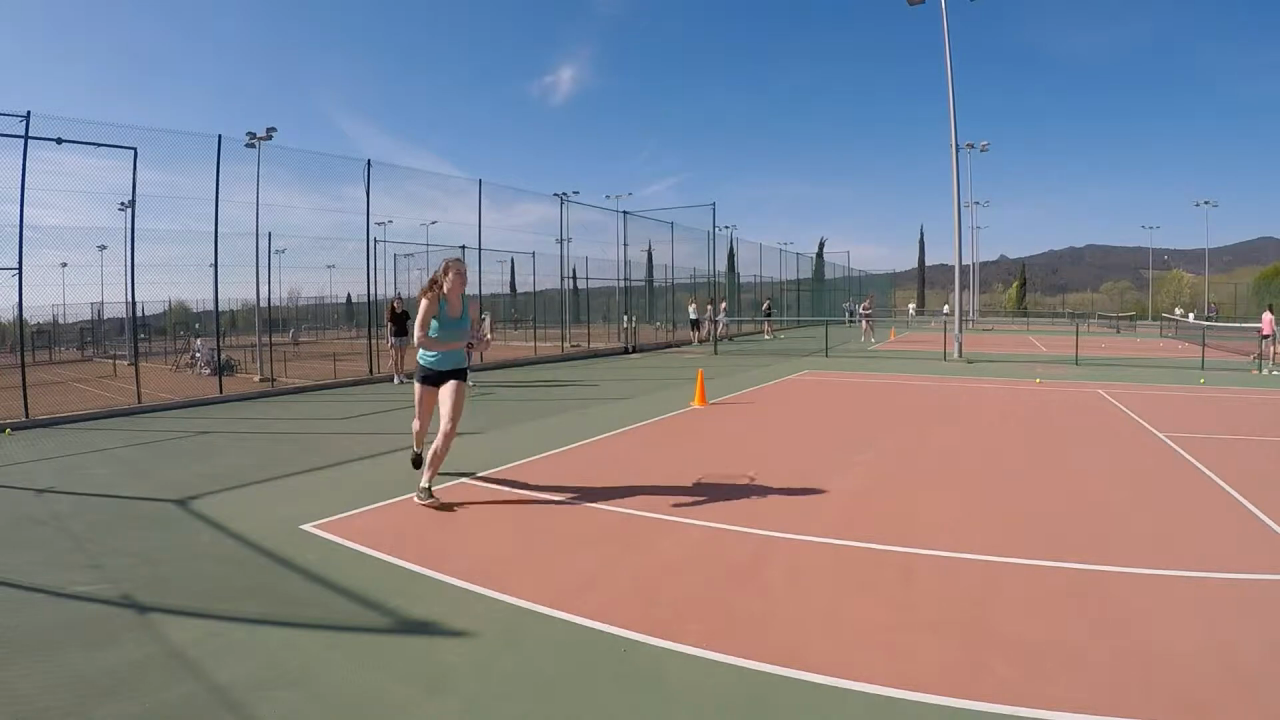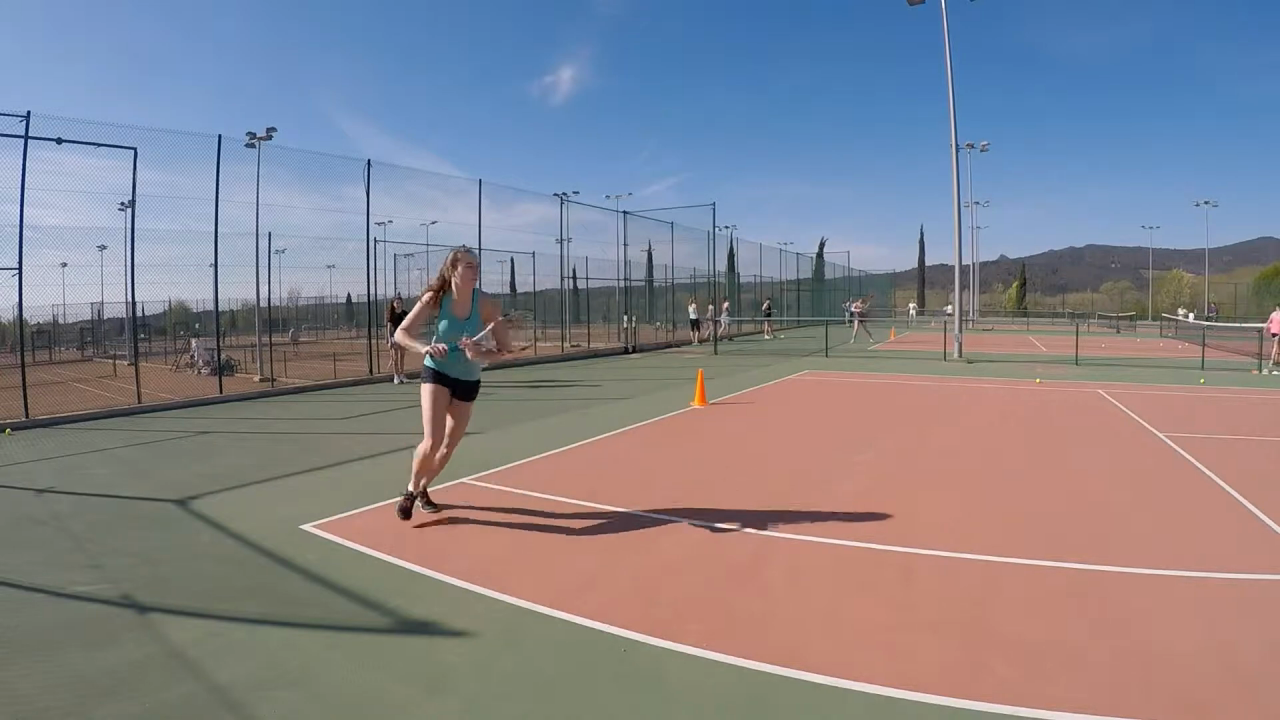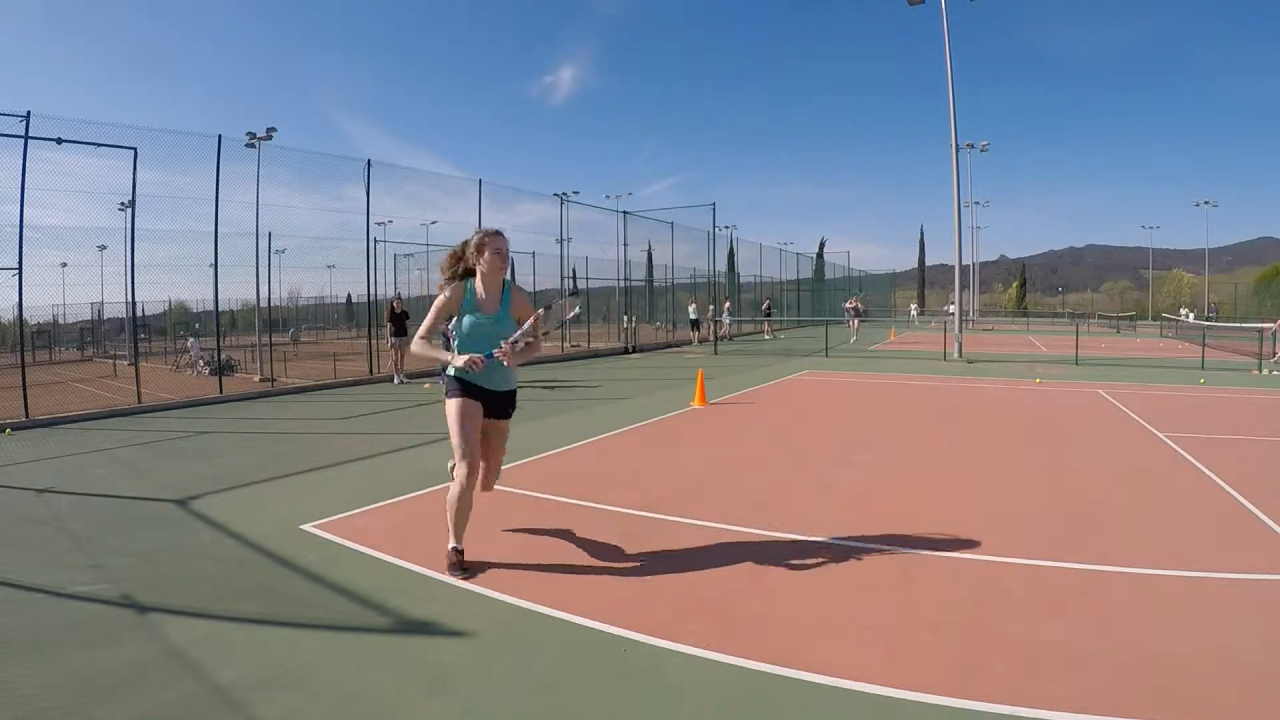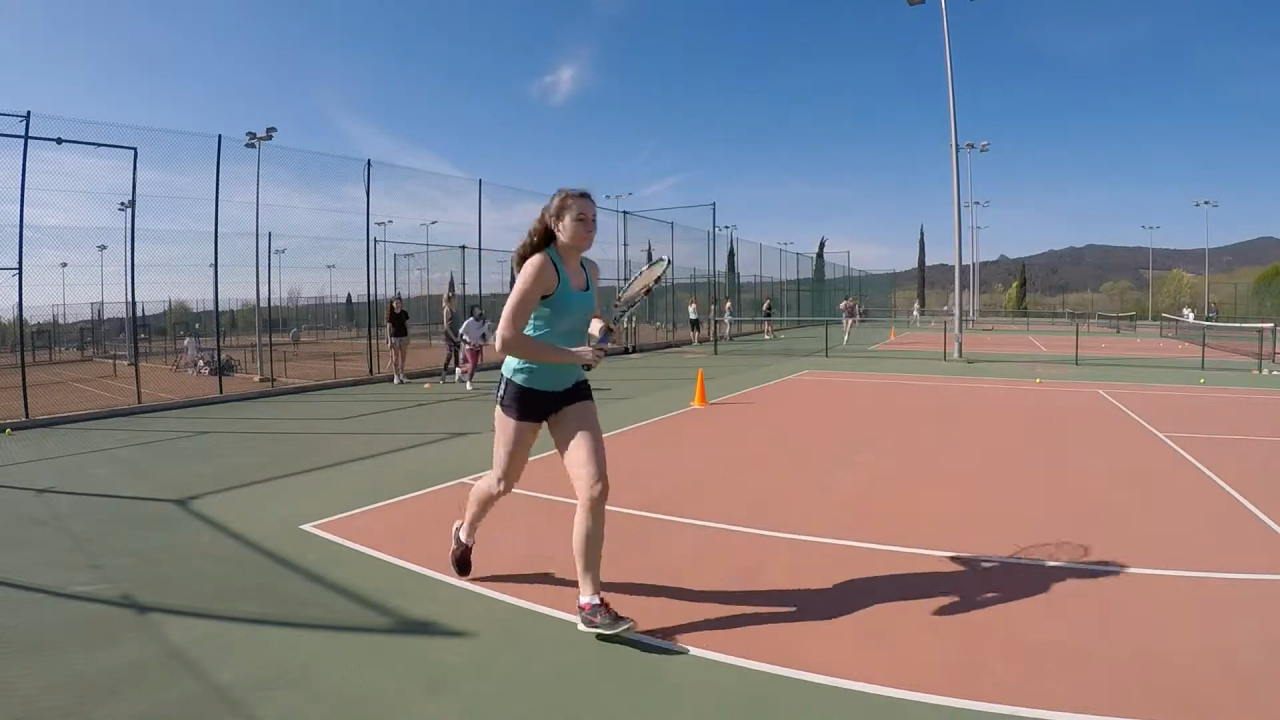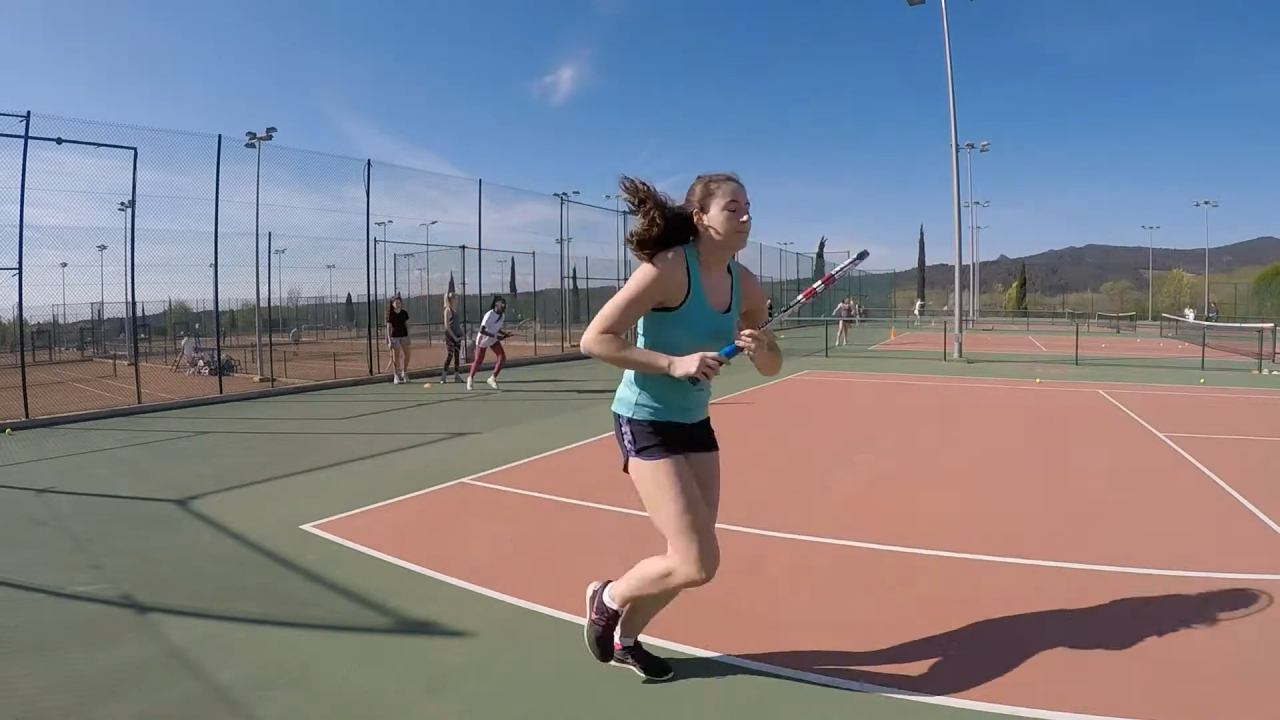
dt=0.2s
person 1, frame 1
left shoulder: (471, 303)
right shoulder: (430, 301)
right elbow: (420, 340)
left wrist: (480, 343)
right wrist: (459, 342)
left hip: (456, 372)
right hip: (429, 369)
left knee: (448, 429)
right knee: (421, 424)
left ankle: (424, 486)
right ankle: (418, 448)
person 1, frame 2
left shoulder: (487, 304)
right shoulder: (434, 297)
left elbow: (505, 349)
right elbow: (400, 335)
left wrist: (480, 355)
right wrist: (424, 348)
left hip: (468, 381)
right hip: (437, 373)
left knee: (448, 448)
right knee: (432, 442)
left ankle: (422, 487)
right ankle: (412, 490)
person 1, frame 3
left shoulder: (518, 297)
right shoulder: (455, 292)
left elbow: (534, 345)
right elbow: (419, 343)
left wrist: (516, 356)
right wrist: (454, 359)
left hip: (501, 391)
right hip: (463, 385)
left knee: (486, 482)
right knee: (468, 472)
left ankle: (457, 466)
right ankle: (454, 548)
person 1, frame 4
left shoulder: (590, 269)
right shoulder: (537, 265)
right elbow: (505, 340)
left wrist: (599, 328)
right wrist: (573, 354)
left hip: (570, 389)
right hip: (524, 388)
left knee: (595, 489)
right knee: (502, 482)
left ankle: (590, 603)
right ankle: (465, 534)
person 1, frame 5
left shoulder: (746, 283)
right shoulder: (664, 268)
left elbow: (771, 366)
right elbow: (593, 340)
left wrist: (757, 343)
right wrist: (673, 365)
left hip: (692, 423)
right hip: (644, 422)
left knee: (694, 556)
right knee: (697, 567)
left ankle: (623, 637)
right ankle: (609, 597)
